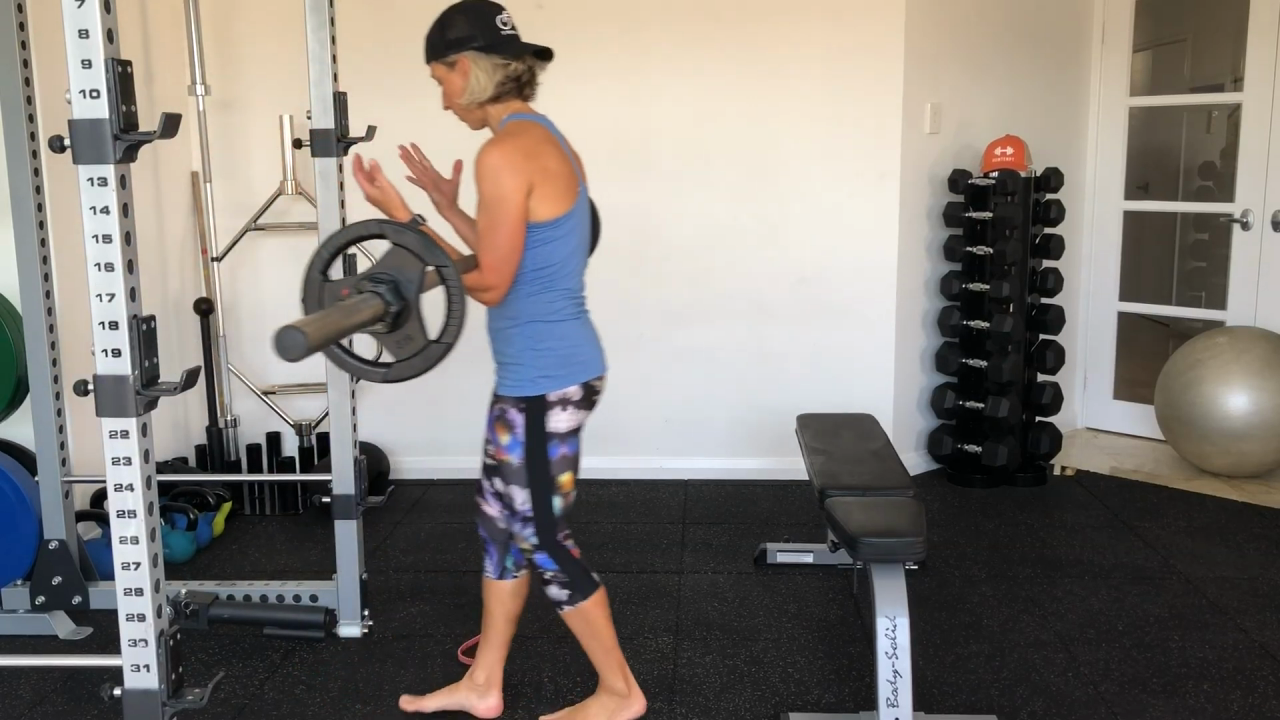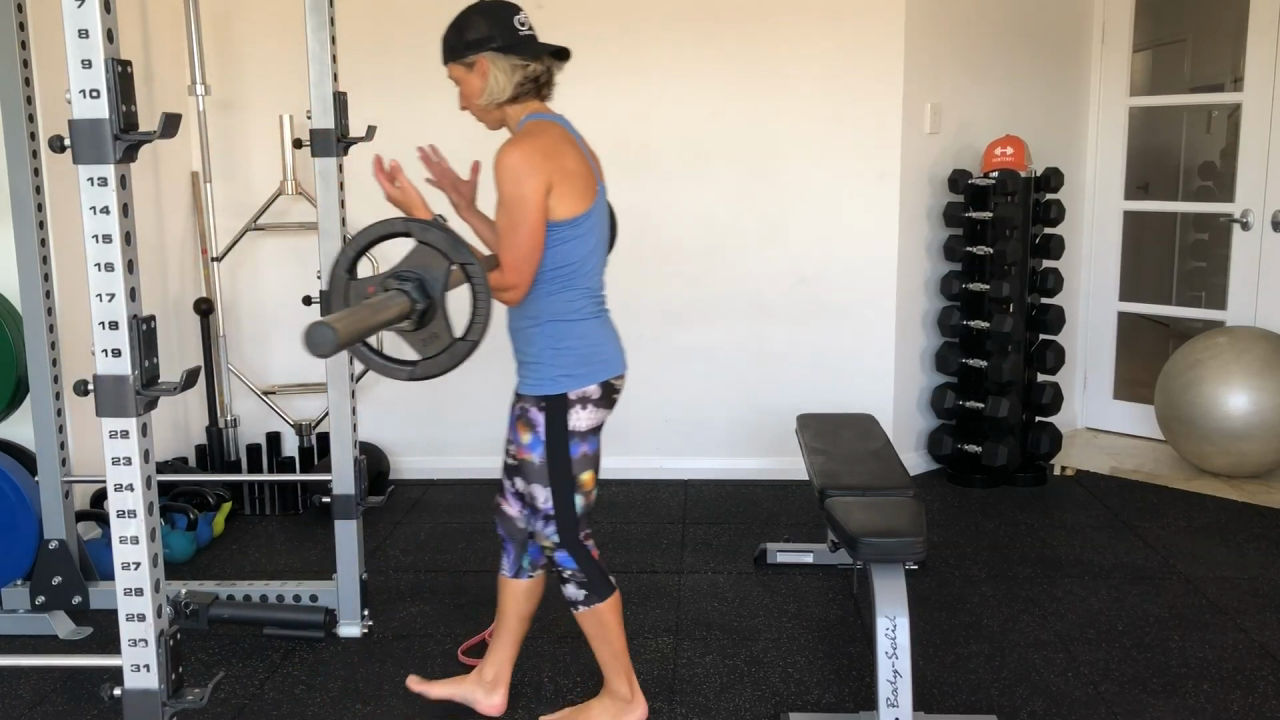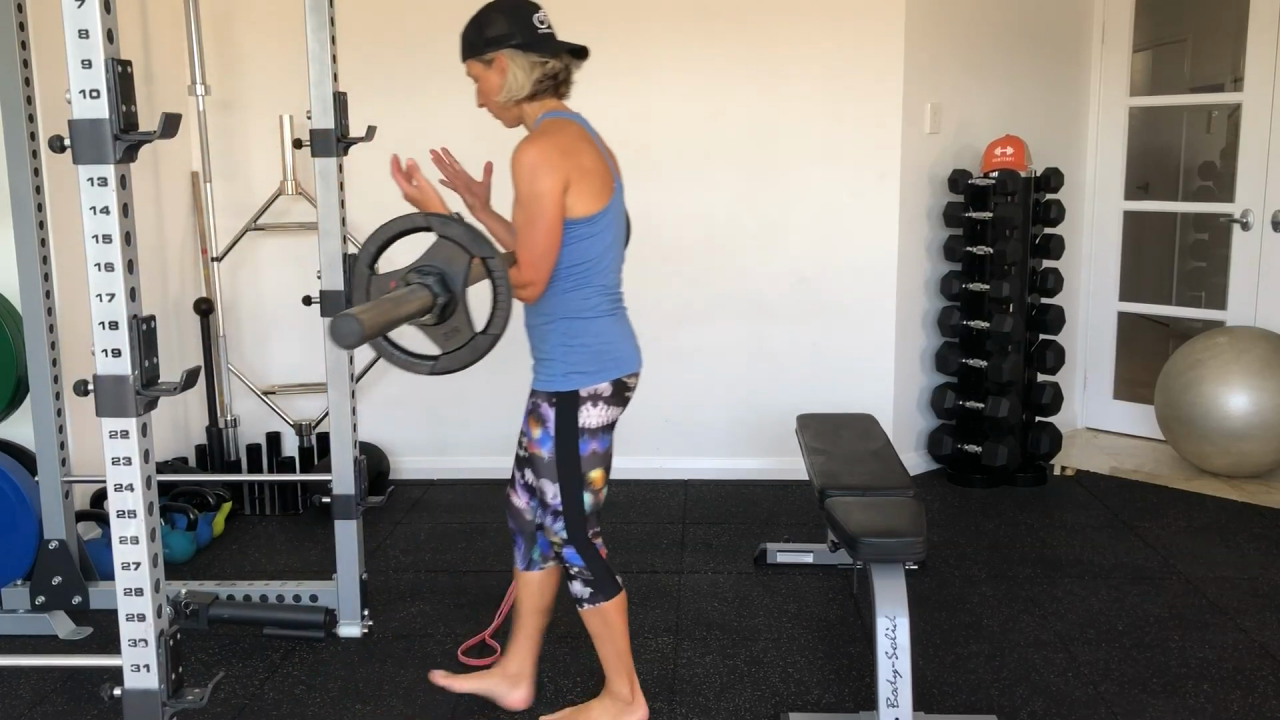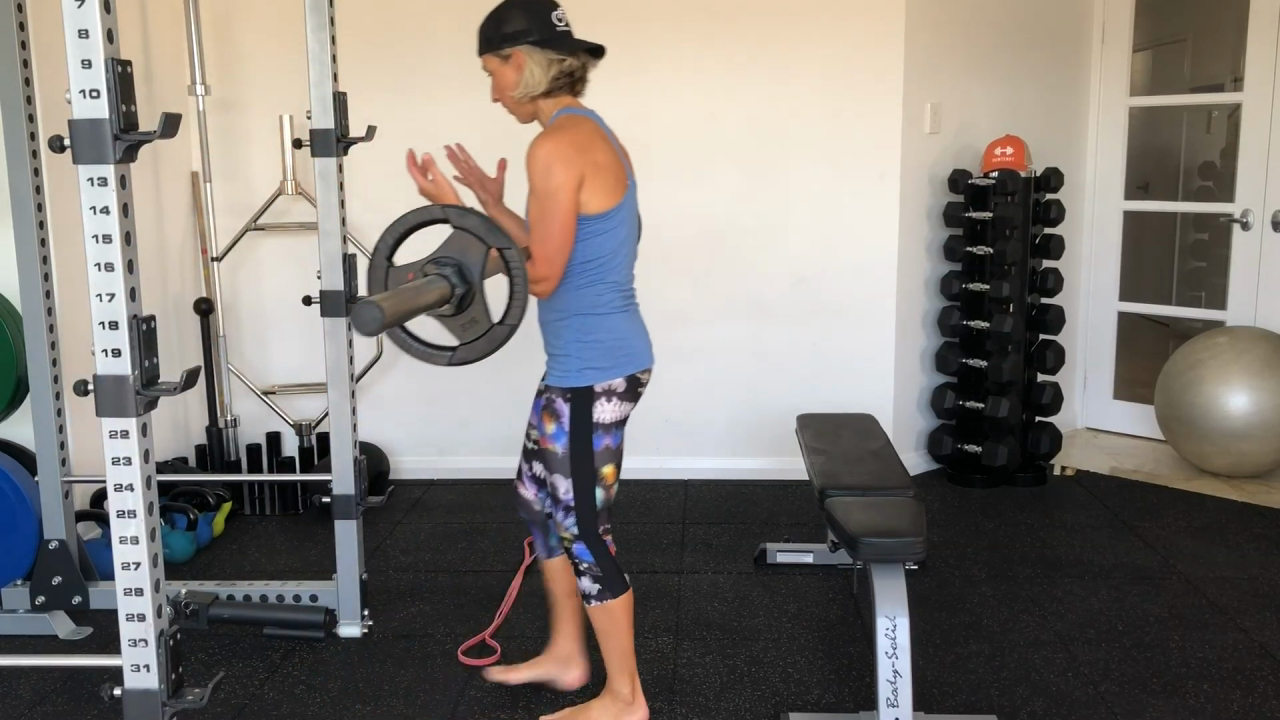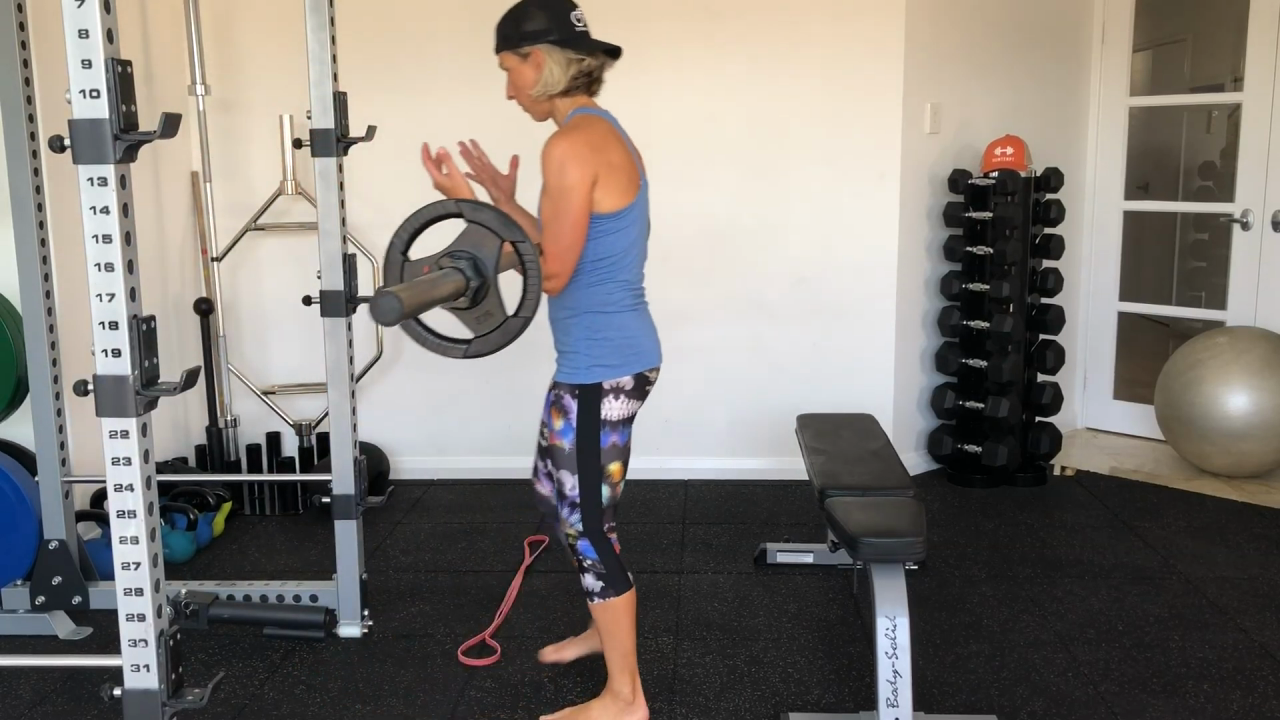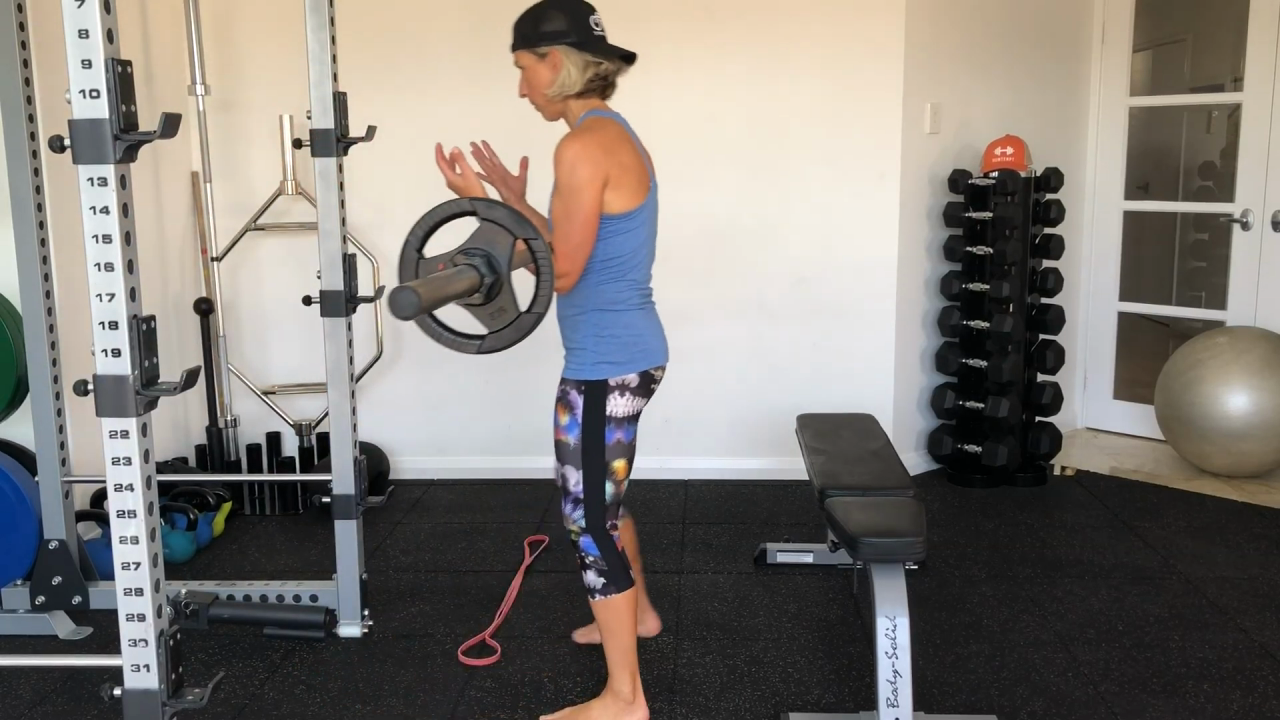
dt=0.1s
person 1, frame 1
left shoulder: (506, 153)
right shoulder: (545, 140)
left elbow: (490, 283)
left wrist: (401, 217)
right wrist: (446, 205)
left hip: (543, 377)
right hip: (552, 365)
left knee: (539, 539)
right knee: (502, 521)
person 1, frame 2
left shoulder: (524, 153)
right shoulder: (560, 138)
left elbow: (511, 284)
left wrist: (422, 218)
right wrist: (465, 209)
left hip: (565, 376)
right hip: (566, 367)
left knee: (562, 537)
right knee: (520, 518)
person 1, frame 3
left shoulder: (541, 150)
right shoulder: (577, 137)
left elbow: (528, 281)
left wrist: (439, 215)
right wrist: (480, 210)
left hip: (579, 372)
right hip: (584, 363)
left knee: (570, 533)
right knee: (530, 512)
person 1, frame 4
left shoulder: (556, 146)
right shoulder: (590, 133)
left elbow: (541, 276)
left wrist: (456, 212)
right wrist: (492, 205)
left hip: (593, 367)
right hip: (592, 357)
left knee: (581, 525)
right knee: (538, 493)
right ankle: (564, 654)
person 1, frame 5
left shoulder: (571, 145)
right shoulder: (603, 134)
left elbow: (552, 274)
left wrist: (468, 207)
right wrist: (505, 202)
left hip: (601, 364)
right hip: (603, 355)
left knee: (586, 523)
right knee: (556, 487)
right ankle: (608, 628)
person 1, frame 6
left shoulder: (584, 145)
right shoulder: (612, 135)
left elbow: (563, 271)
left wrist: (481, 206)
right wrist: (514, 202)
left hip: (607, 362)
right hip: (618, 351)
left knee: (587, 521)
right knee: (597, 495)
right ankle: (638, 612)
